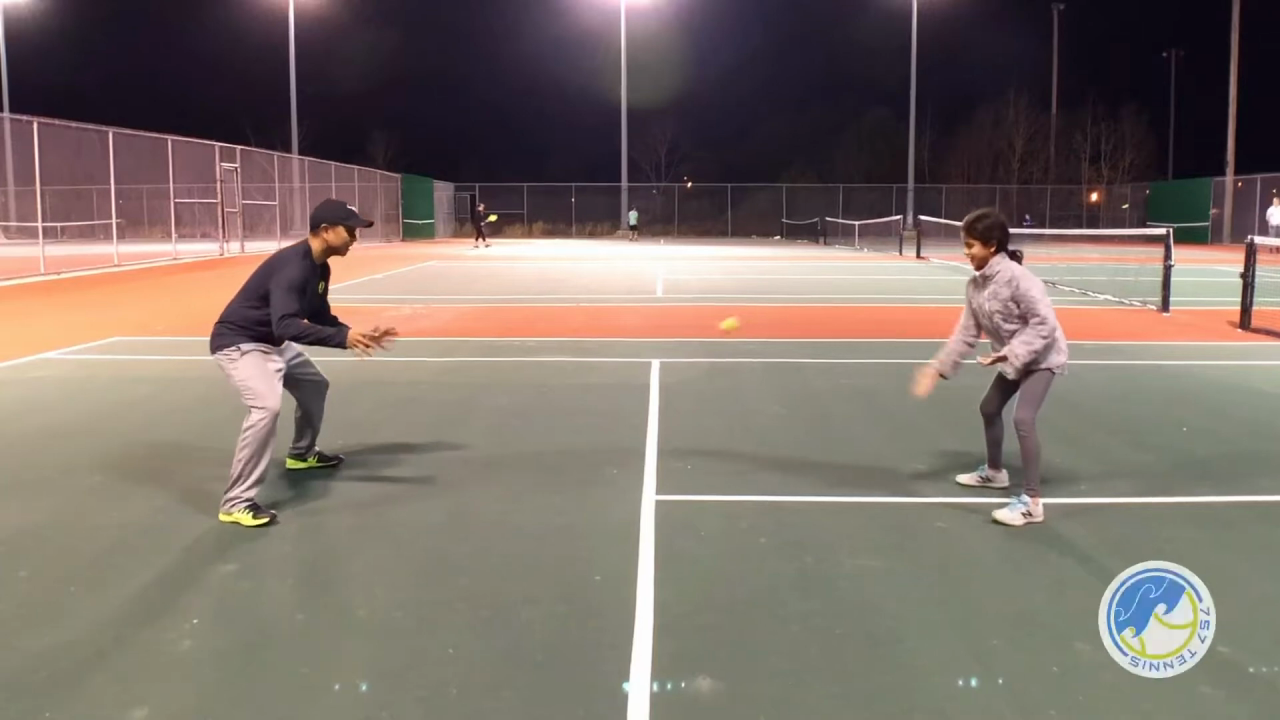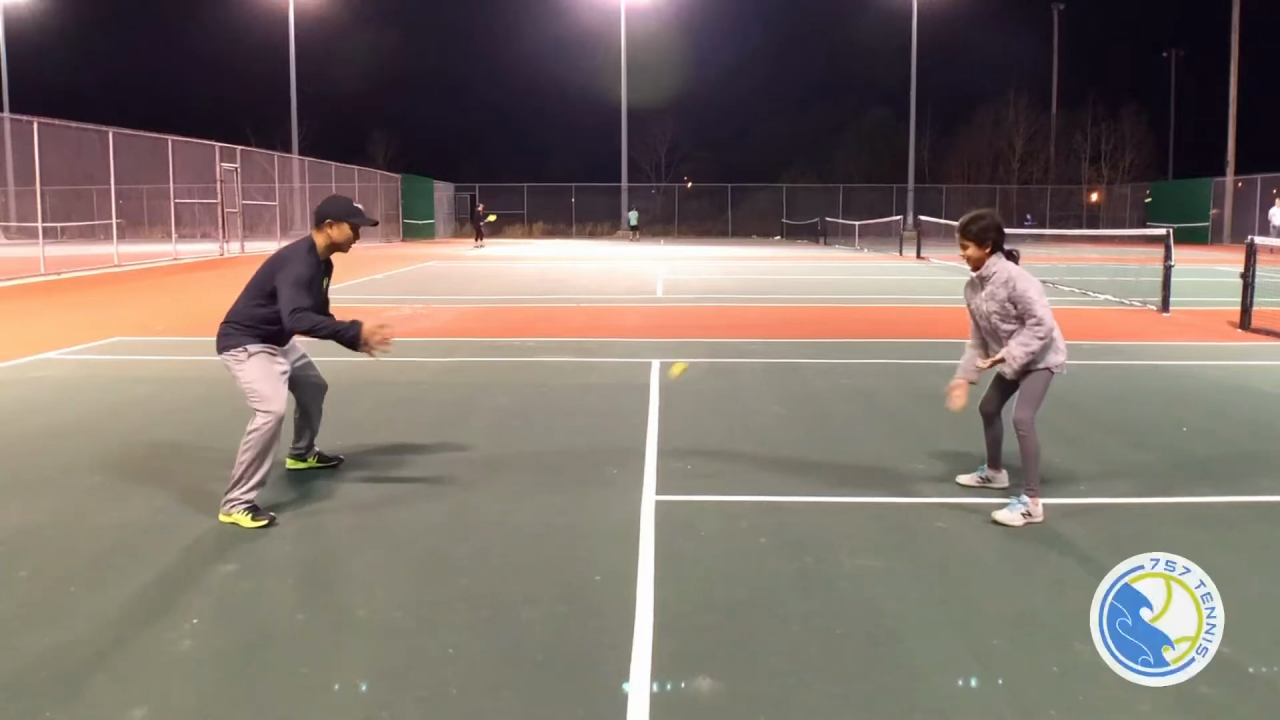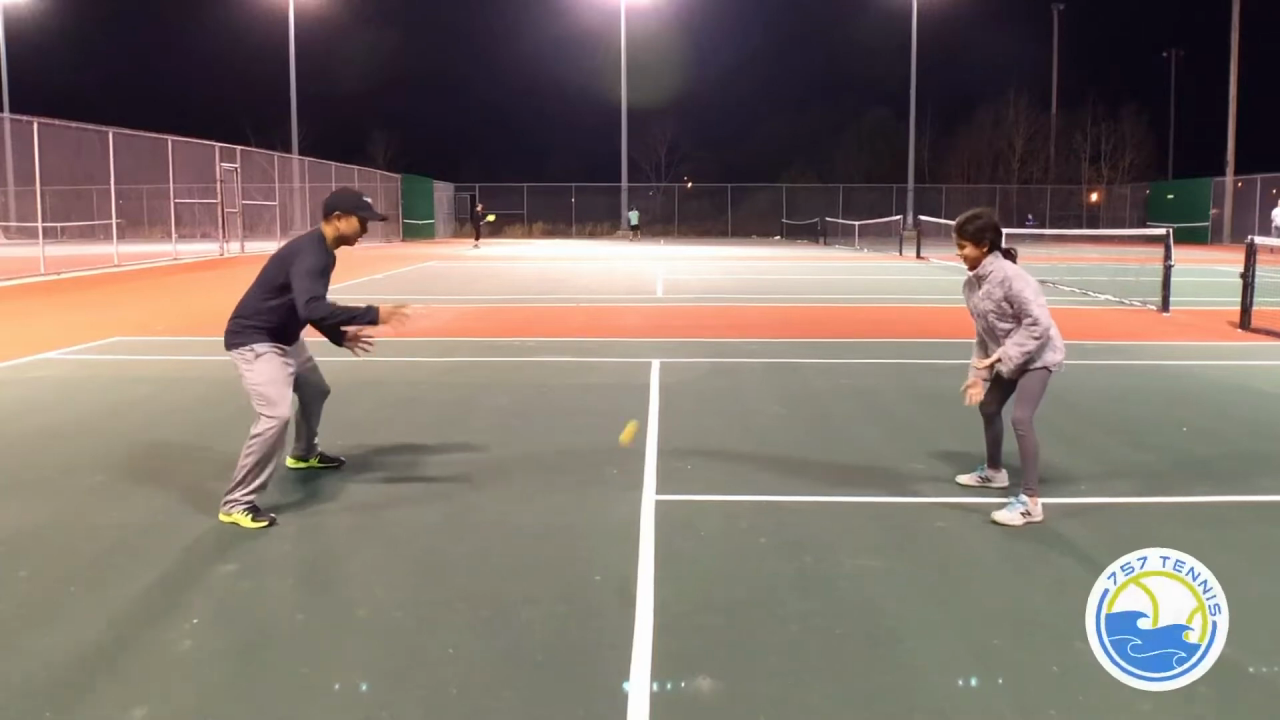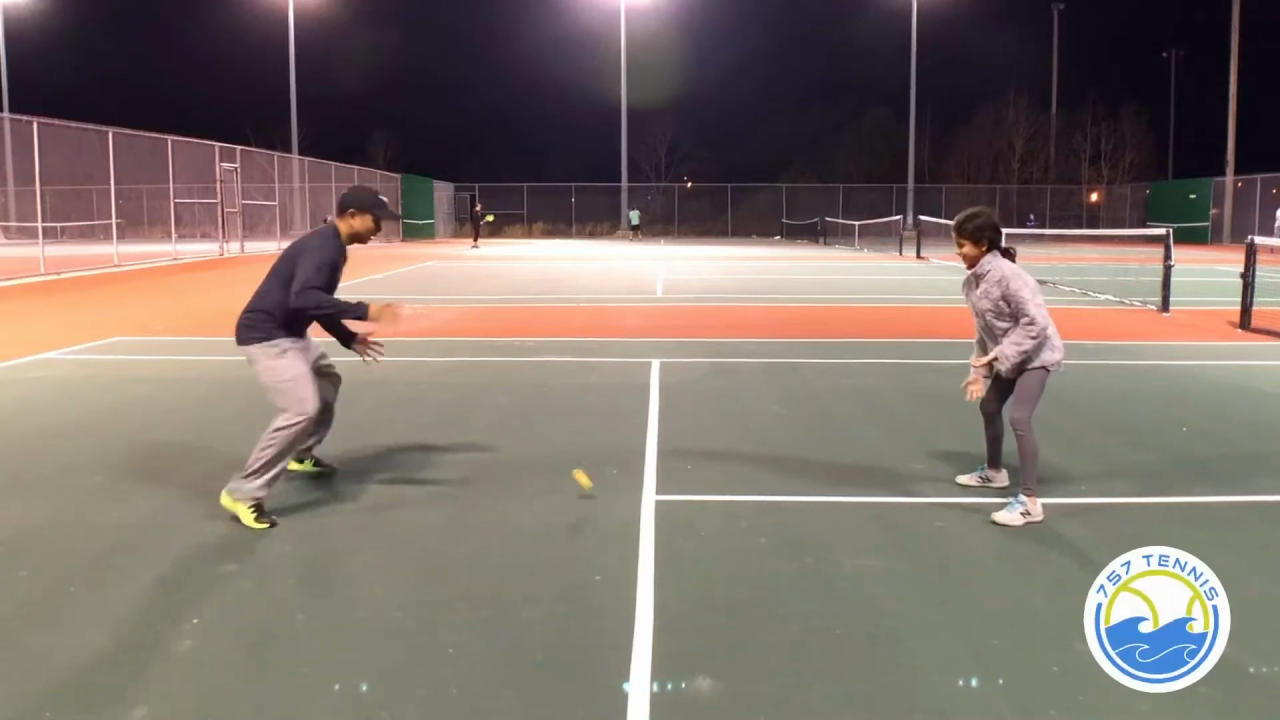
dt=0.1s
person 1, frame 1
left shoulder: (320, 267)
right shoulder: (293, 266)
left elbow: (319, 316)
right elbow: (286, 324)
left wrist: (358, 334)
right wrist: (341, 337)
left hip: (273, 342)
right hip: (238, 342)
left knee: (314, 385)
right knee: (267, 406)
left ankle: (302, 453)
right ankle: (237, 502)
person 1, frame 2
left shoulder: (322, 262)
right shoulder: (300, 262)
left elbow: (316, 314)
right elbow: (298, 319)
left wrist: (358, 338)
right wrist: (356, 330)
left hip: (277, 341)
right hip: (245, 342)
left knee: (313, 387)
right knee: (272, 410)
left ankle: (303, 453)
right ankle: (236, 503)
person 1, frame 3
left shoulder: (324, 252)
right shoulder: (310, 253)
right elbow: (312, 308)
left wrist: (340, 337)
right wrist: (371, 314)
left hip: (284, 337)
right hip: (254, 340)
left knee: (316, 391)
right knee: (276, 414)
left ankle: (304, 454)
right ankle: (237, 503)
person 1, frame 4
left shoulder: (336, 249)
right shoulder: (323, 247)
right elbow: (303, 298)
left wrist: (349, 337)
right wrist: (362, 311)
left hip: (287, 333)
right hip: (266, 334)
left knee: (328, 383)
right knee: (303, 409)
left ankle: (301, 456)
right ankle: (244, 492)
person 2, frame 1
left shoulder: (1016, 278)
right shoulder: (976, 284)
left elbow: (1045, 323)
right elbow: (967, 332)
left wrist: (1011, 353)
right wrist: (938, 367)
left hip: (1041, 357)
right hip: (1013, 360)
left knee: (1024, 420)
right knee: (989, 408)
left ankle: (1031, 502)
right ankle: (994, 471)
person 2, frame 2
left shoulder: (1013, 278)
right shoulder: (973, 286)
left elbow: (1042, 324)
right elbow: (978, 337)
left wrist: (1007, 355)
right wrist: (964, 376)
left hip: (1039, 356)
right hip: (1010, 358)
left knee: (1022, 420)
right knee: (989, 408)
left ankle: (1031, 502)
right ankle: (994, 471)
person 2, frame 3
left shoulder: (1010, 277)
right shoulder: (972, 284)
left elbow: (1038, 324)
right elbow: (983, 335)
left wrist: (1003, 355)
right wrist: (979, 374)
left hip: (1037, 355)
right hip: (1008, 358)
left knee: (1021, 419)
right knee: (988, 407)
left ankle: (1030, 501)
right ankle: (994, 471)
person 2, frame 4
left shoulder: (1008, 276)
right shoulder: (972, 282)
left elbow: (1035, 323)
right elbow: (985, 331)
left wrist: (1001, 354)
right wrist: (980, 370)
left hip: (1036, 354)
right hip: (1008, 357)
left knee: (1019, 419)
right knee: (989, 407)
left ankle: (1030, 502)
right ankle: (994, 471)
